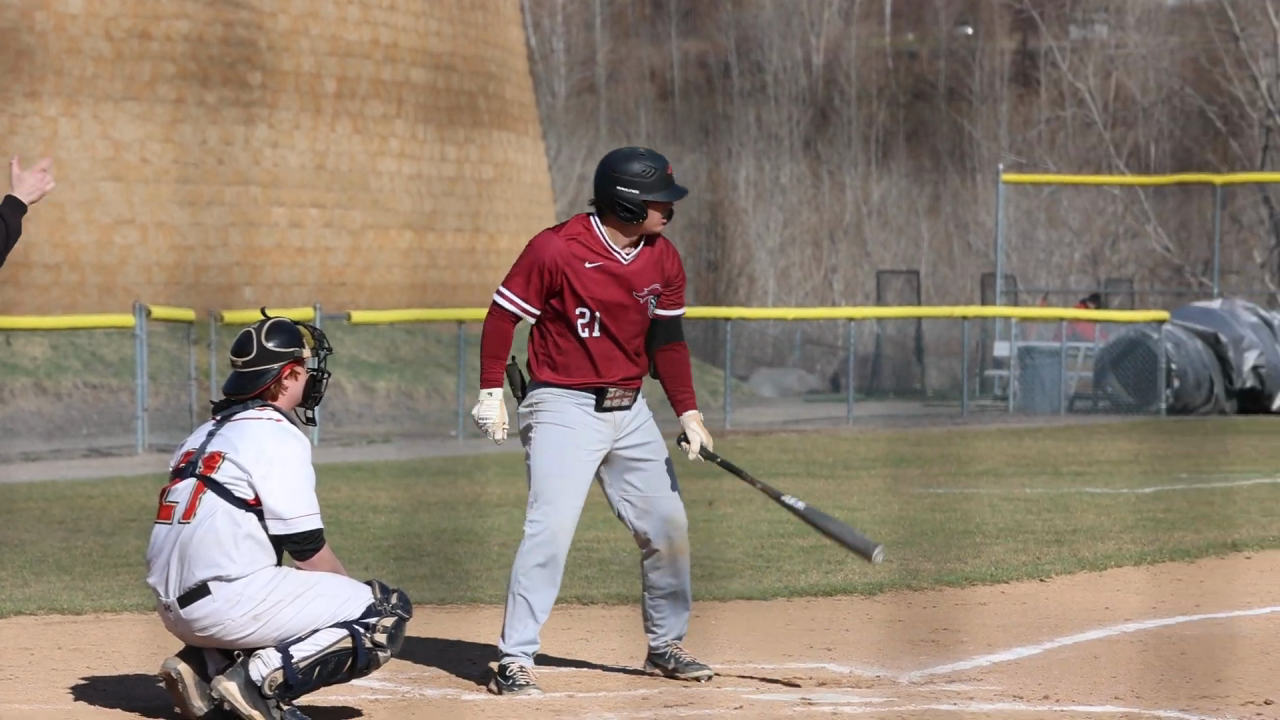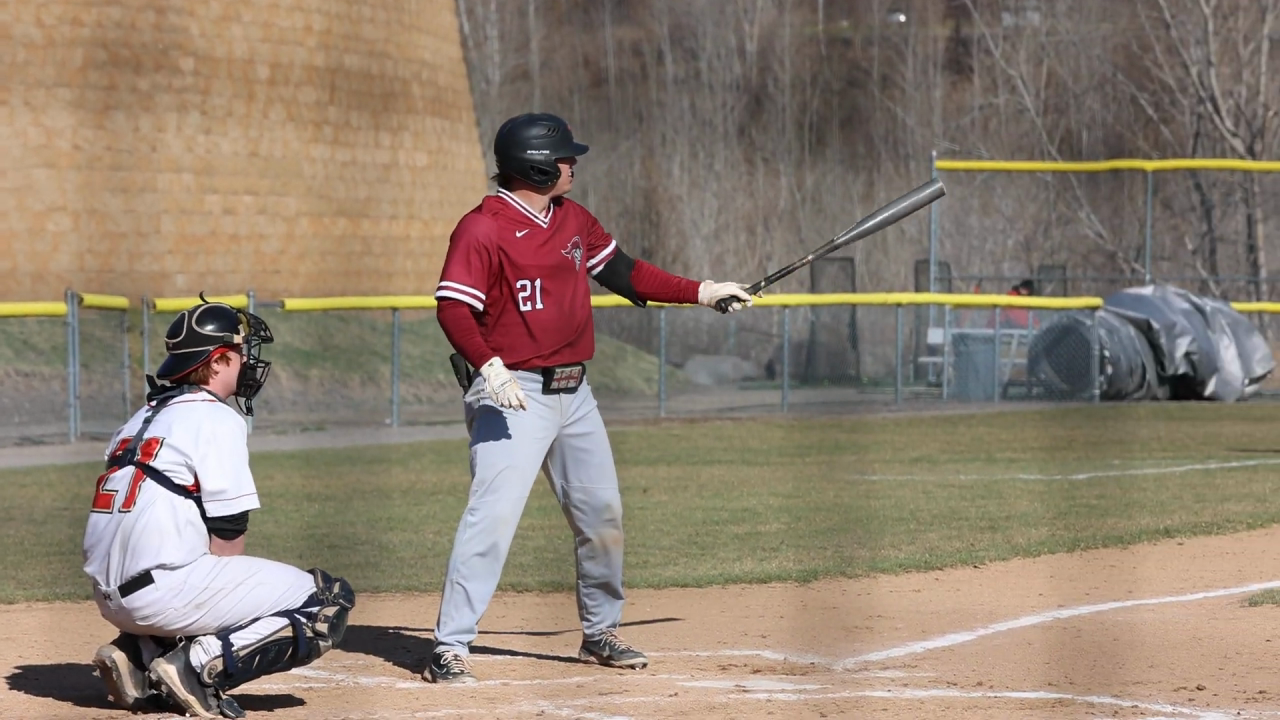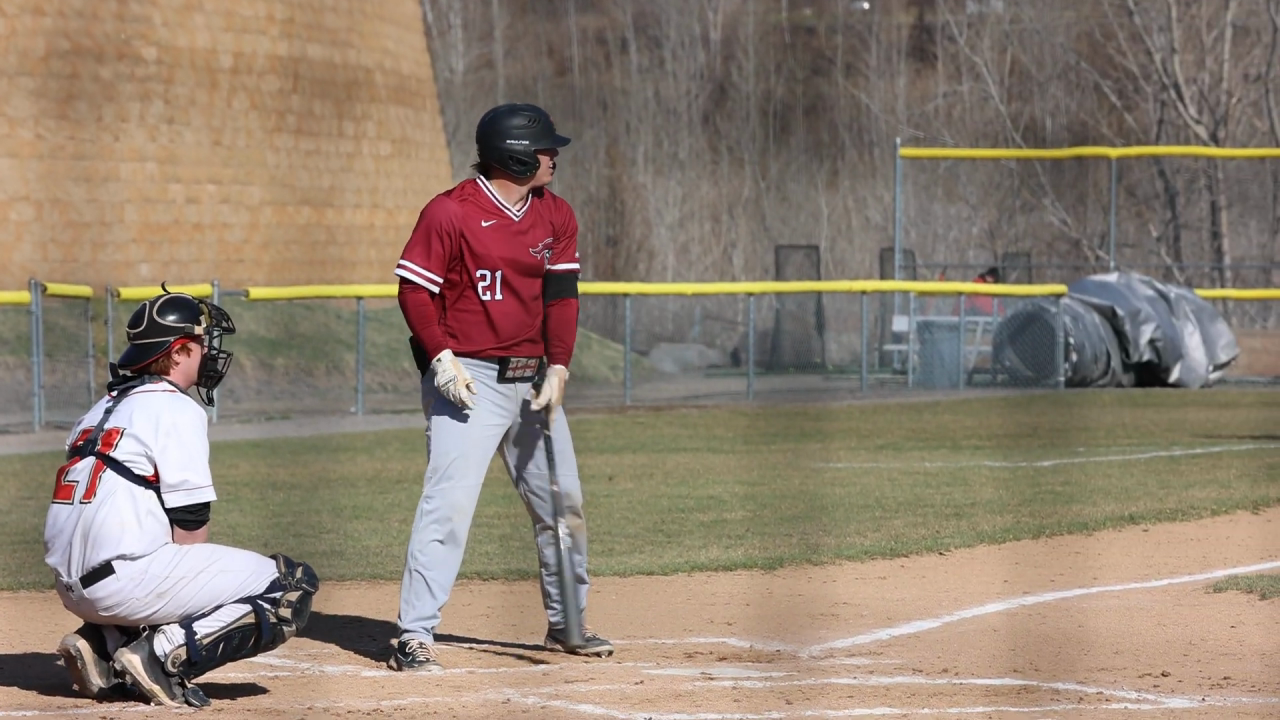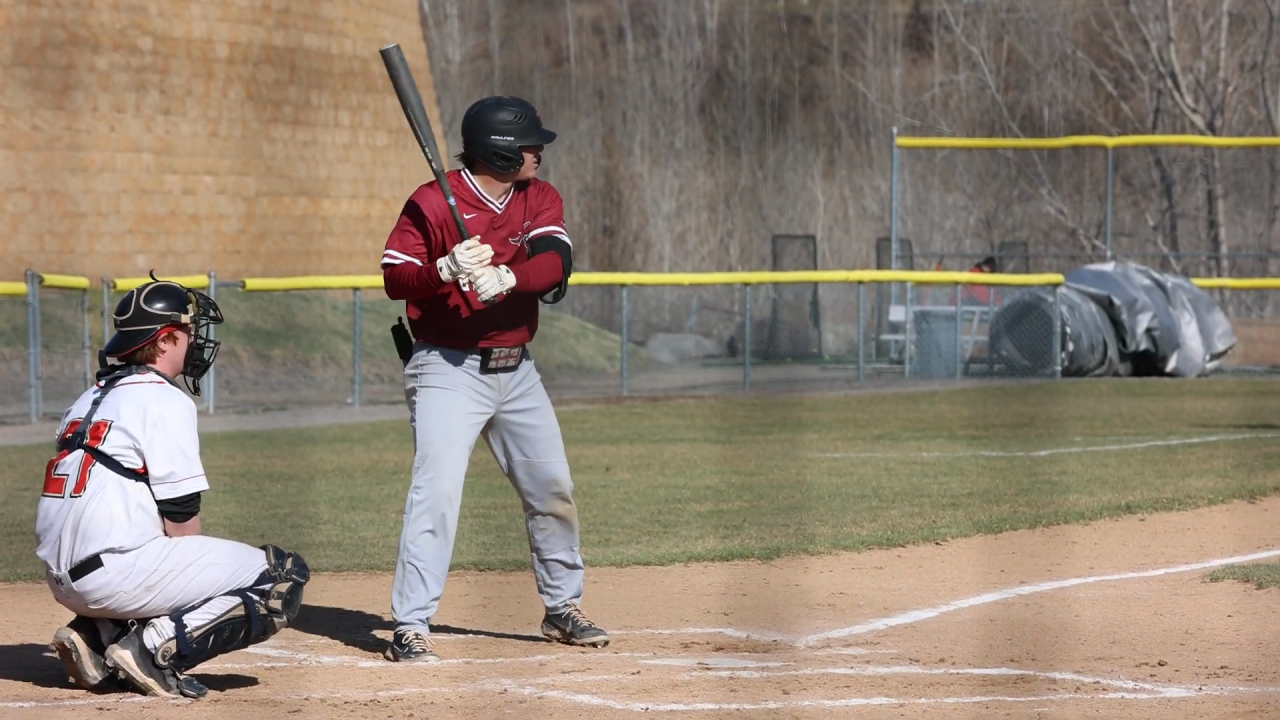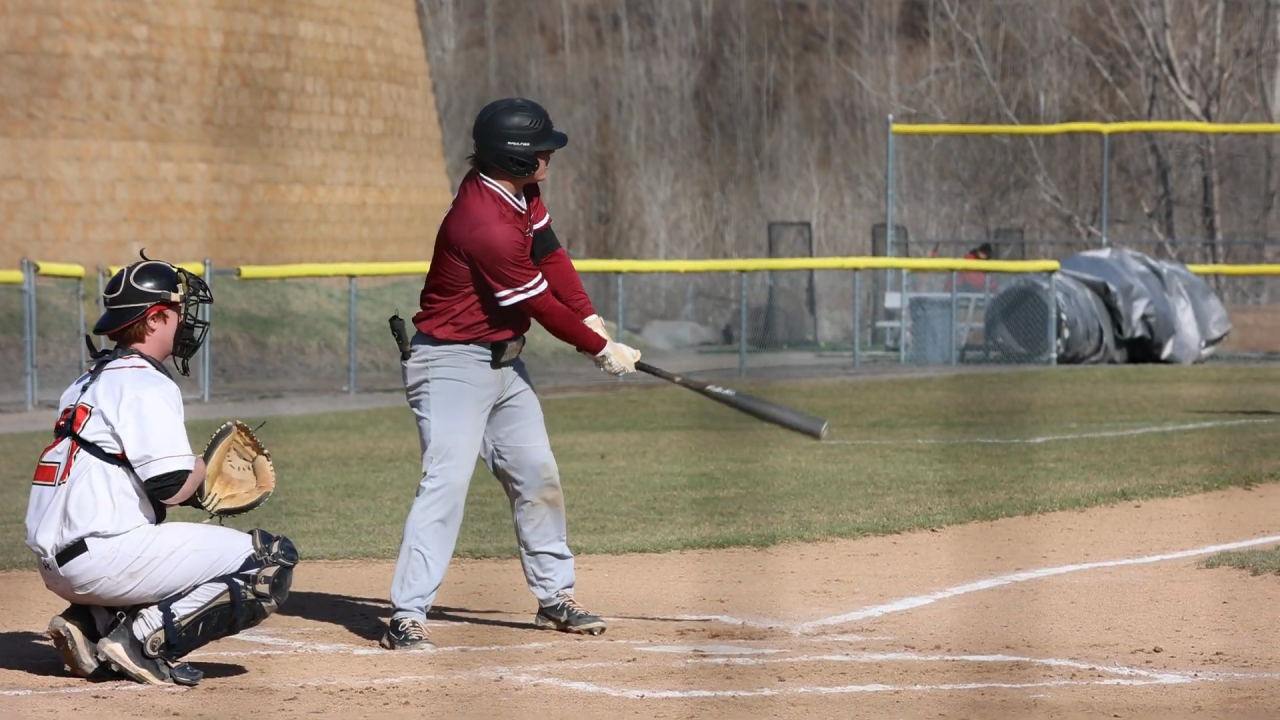
dt=0.5s
person 1, frame 1
left shoulder: (664, 258)
right shoulder: (557, 249)
left elbow: (667, 340)
right elbow: (503, 316)
left wrist: (689, 413)
right wrist: (492, 391)
left hip: (630, 410)
right hip: (563, 408)
left knee: (668, 526)
right knee: (550, 528)
left ankle: (665, 645)
right ankle: (513, 658)
person 1, frame 2
left shoulder: (574, 218)
right shoulder: (482, 227)
left elbow: (624, 272)
right elbow: (453, 309)
left wrist: (702, 292)
right wrist: (490, 367)
left hip: (574, 392)
right hip: (515, 395)
left knee: (602, 515)
right knee: (492, 517)
left ankle: (599, 633)
right ankle: (449, 646)
person 1, frame 3
left shoulder: (557, 214)
right shoulder: (449, 212)
left elbow: (563, 298)
right elbow: (414, 291)
left wrist: (557, 368)
right wrist: (444, 359)
left hip: (531, 380)
right hip: (466, 379)
left knee: (562, 500)
right knee: (450, 503)
left ankle: (565, 622)
right ankle: (414, 634)
person 1, frame 4
left shoulder: (541, 199)
right shoulder: (432, 202)
left elbow: (555, 266)
right elbow: (395, 278)
left wrist: (505, 276)
right wrist: (444, 270)
left hip: (516, 367)
right hip: (448, 369)
left knee: (552, 488)
right knee: (437, 493)
left ankle: (562, 607)
right ankle: (409, 626)
person 1, frame 5
left shoulder: (516, 189)
right shoulder: (487, 226)
left elbow: (550, 254)
right elbow: (540, 304)
left wrist: (588, 321)
right wrist: (602, 348)
left hip: (503, 359)
right hip: (452, 363)
left knee: (537, 476)
right knee: (447, 481)
left ankle: (555, 597)
right ankle: (407, 614)
person 2, frame 1
left shoulder: (208, 431)
right shoulder: (278, 435)
right elbow: (306, 549)
right wrist: (349, 591)
left hip: (174, 606)
right hip: (224, 601)
right knee: (388, 612)
left ankle: (203, 666)
right ankle: (258, 679)
person 2, frame 2
left shoulder: (143, 418)
right shoulder: (216, 418)
right elbow: (228, 534)
right wrist: (225, 596)
left hip: (110, 596)
right hip: (160, 588)
right knee: (329, 602)
left ankle: (137, 657)
right ankle: (197, 666)
person 2, frame 3
left shoulder: (104, 407)
right shoulder: (176, 408)
left elbow: (116, 506)
right elbow: (190, 526)
right wrist: (193, 577)
left hip: (72, 586)
right hip: (123, 579)
right knee: (293, 586)
left ankle: (102, 645)
right ankle: (161, 655)
person 2, frame 4
left shoulder: (92, 397)
right shoulder: (164, 400)
right elbow: (180, 516)
right wrist: (191, 569)
left hip: (64, 578)
right hip: (112, 572)
right knee: (283, 577)
left ankle: (96, 636)
right ankle: (153, 649)
person 2, frame 5
left shoulder: (91, 379)
right shoulder: (145, 383)
right elbow: (173, 487)
left wrist: (188, 469)
right wrist: (201, 470)
left hip: (57, 561)
right hip: (101, 555)
right knee: (273, 561)
left ankle: (91, 625)
right ankle: (144, 639)
